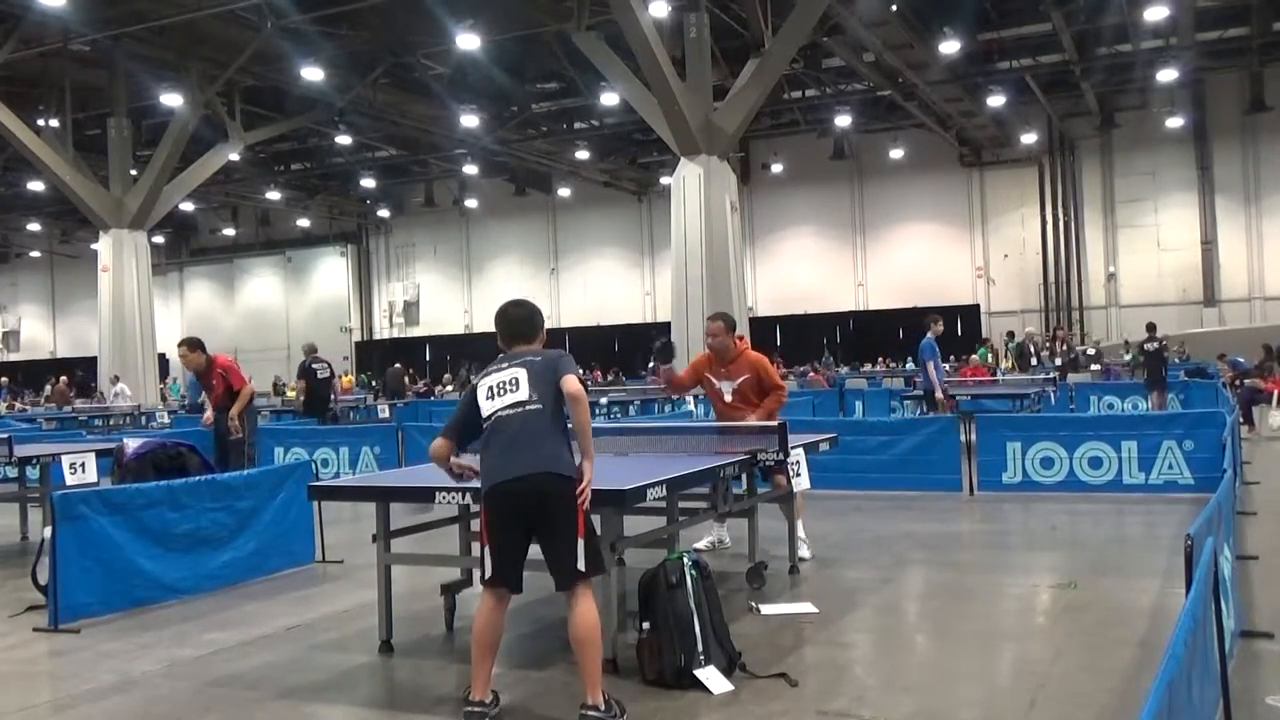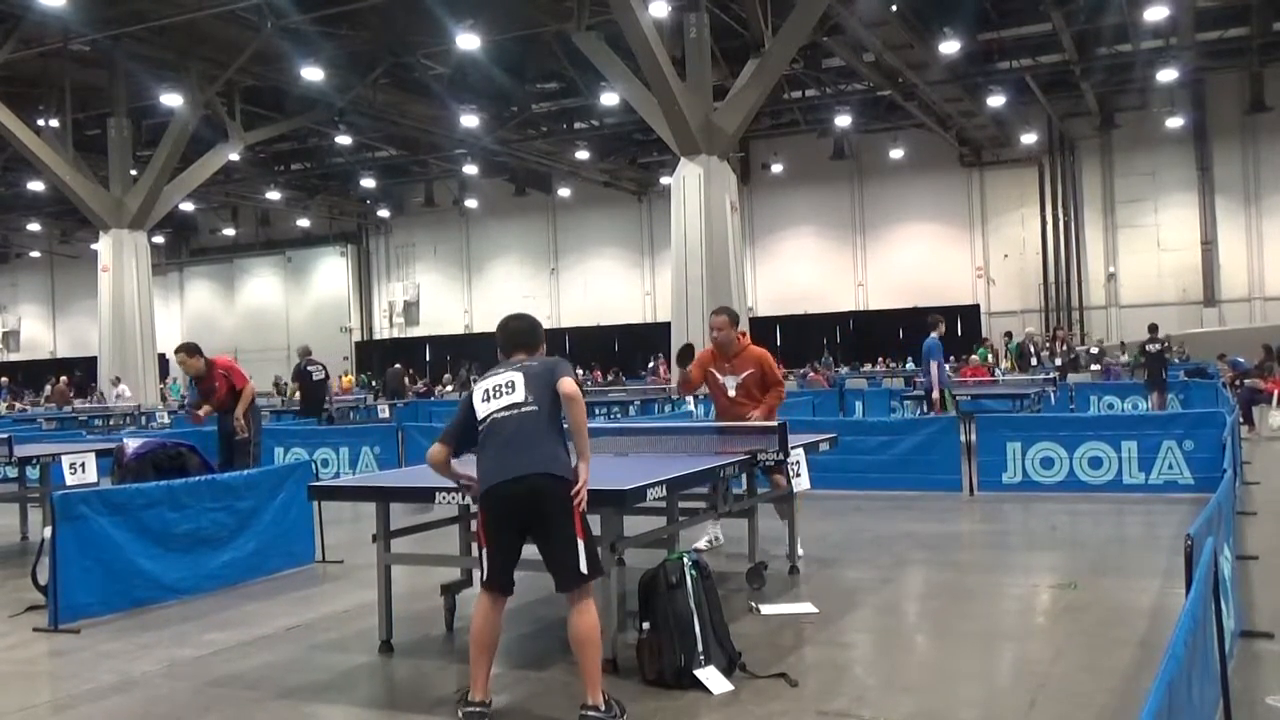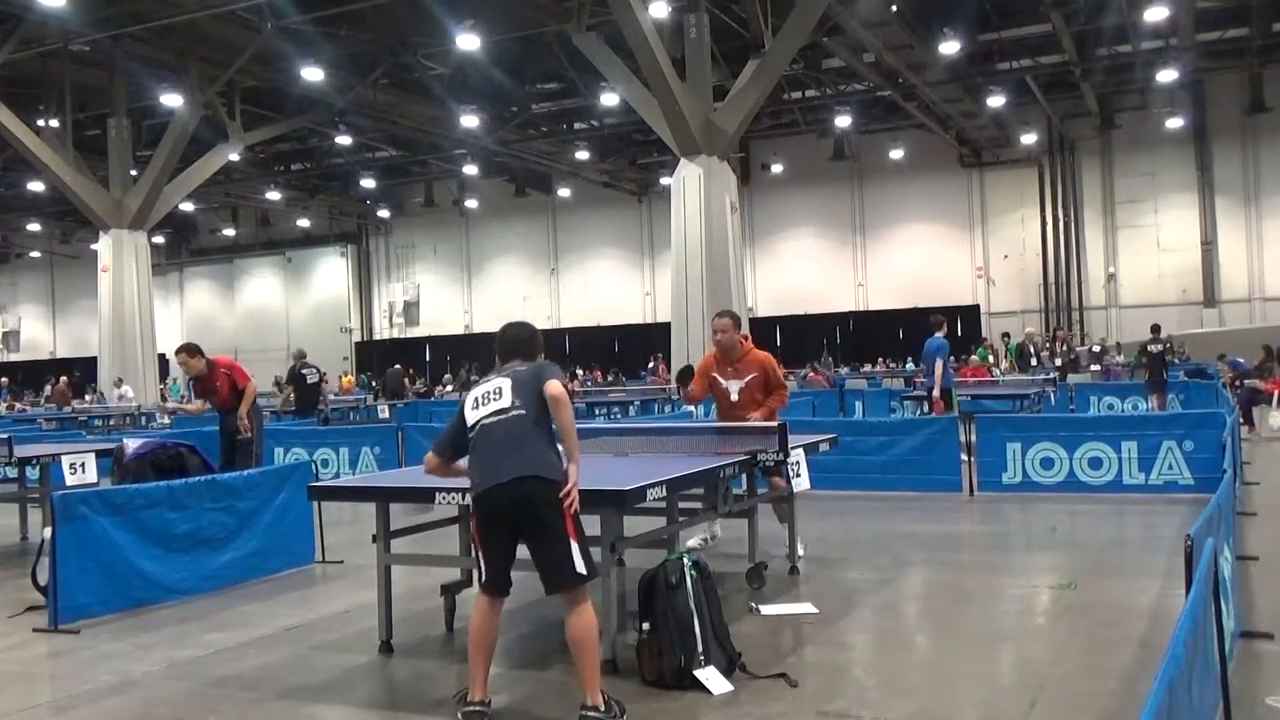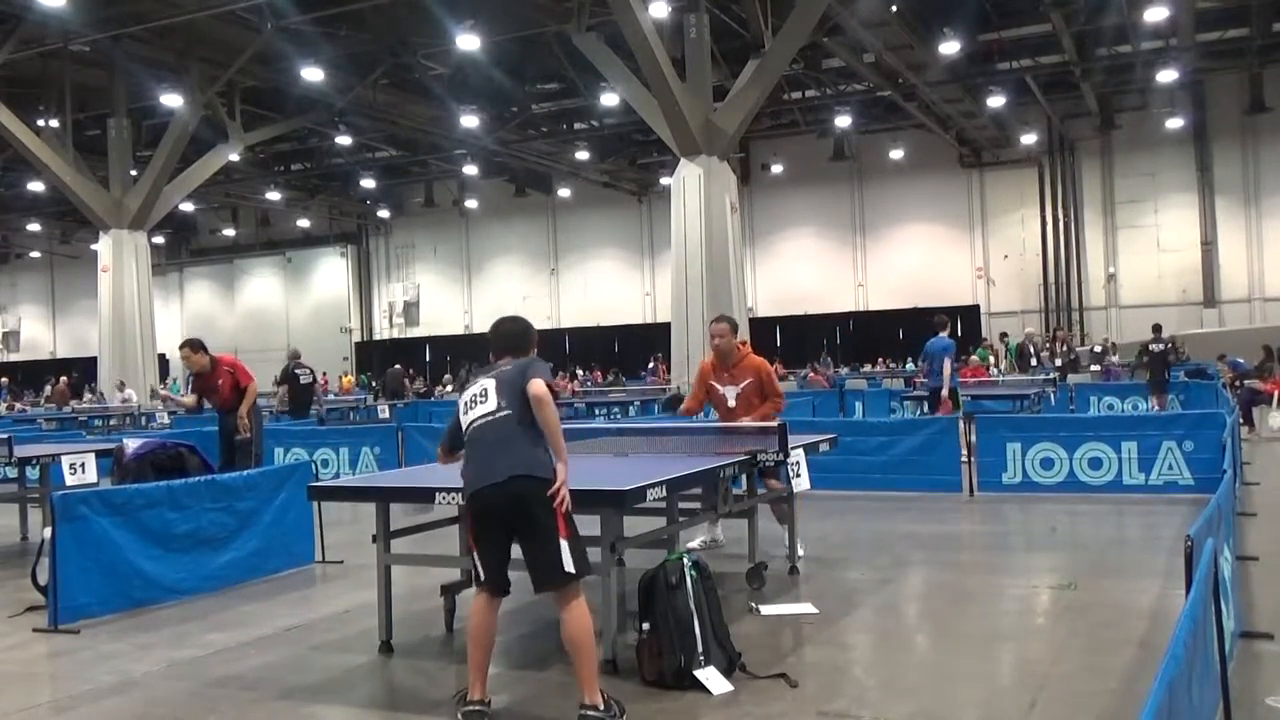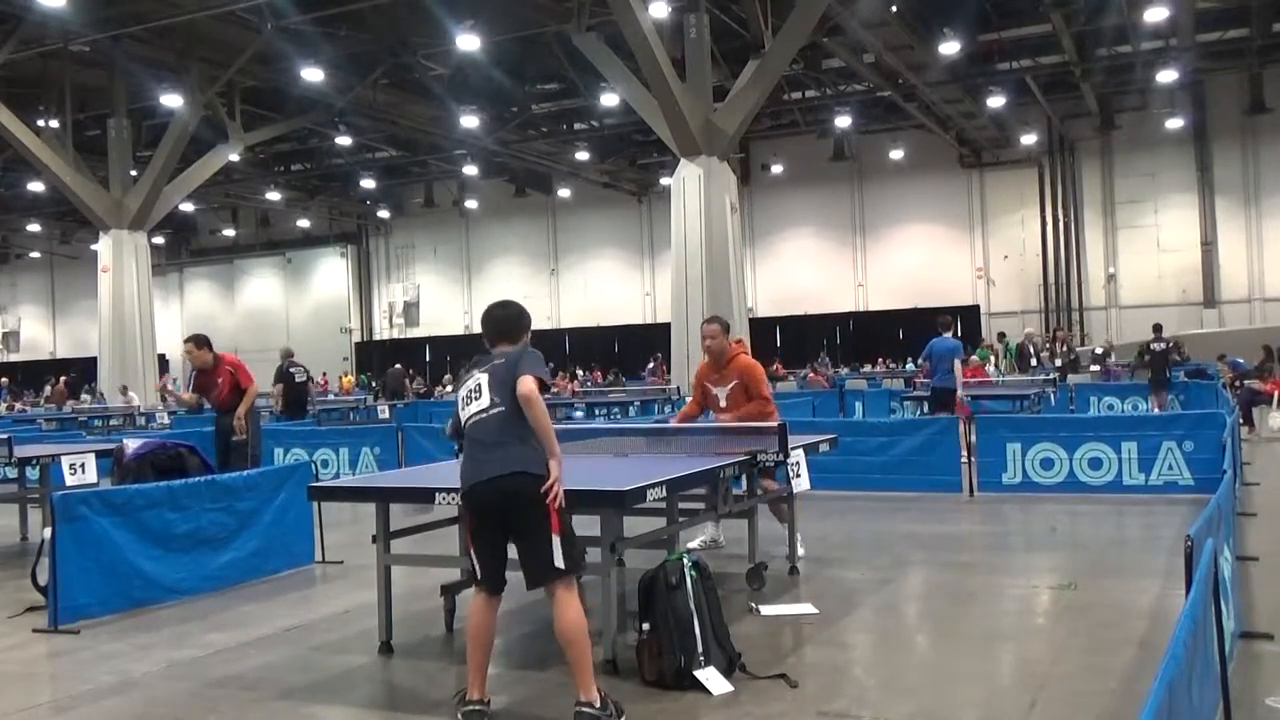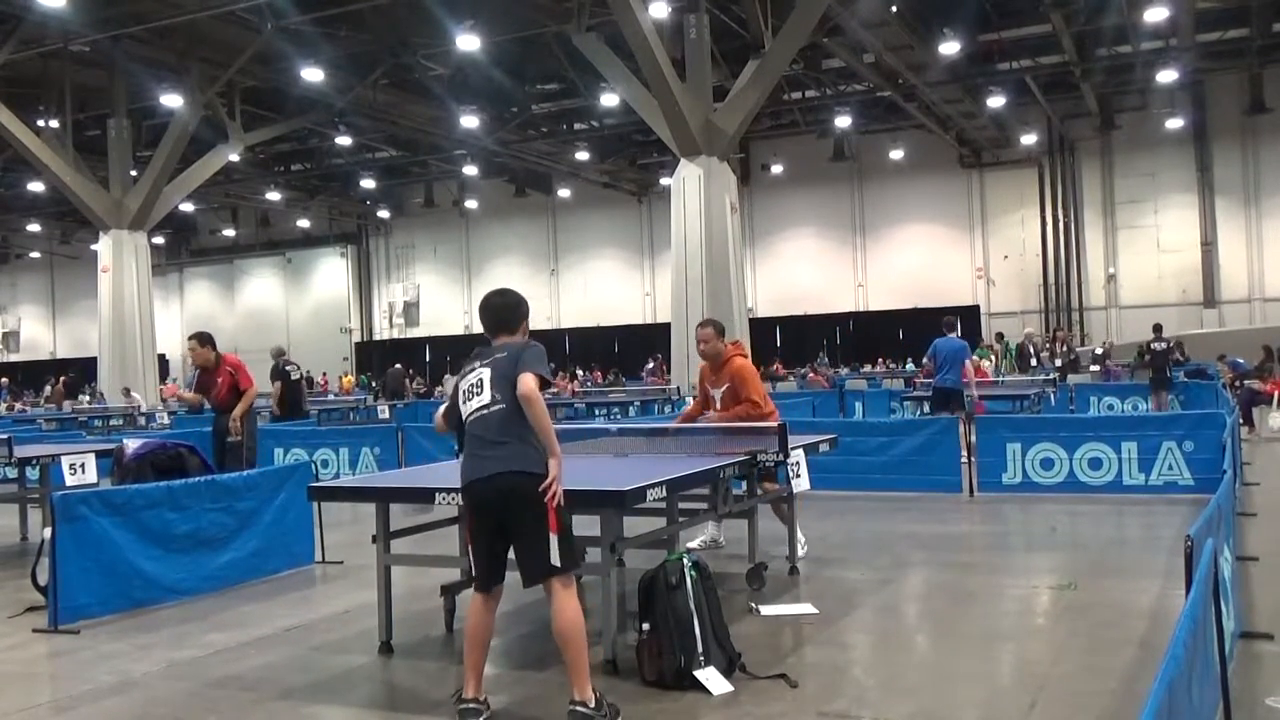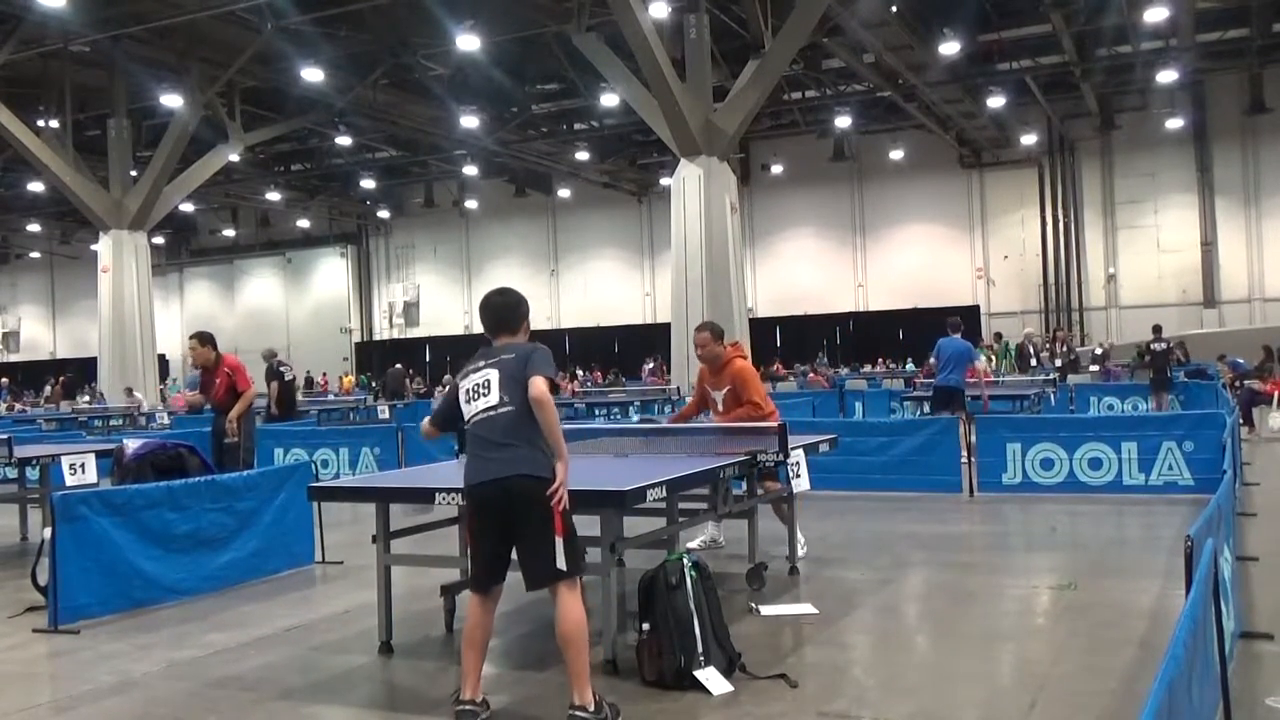
dt=0.1s
person 1, frame 1
left shoulder: (483, 380)
right shoulder: (555, 359)
left elbow: (439, 450)
right elbow: (574, 392)
left wrist: (456, 468)
right wrist: (588, 458)
left hip: (500, 487)
right hip: (554, 480)
left knee: (496, 591)
right knee: (579, 589)
person 1, frame 2
left shoulder: (480, 386)
right shoulder: (551, 366)
left elbow: (436, 456)
right elbow: (570, 393)
left wrist: (460, 478)
right wrist: (584, 460)
left hip: (496, 489)
right hip: (549, 481)
left knee: (492, 592)
right knee: (579, 591)
person 1, frame 3
left shoulder: (474, 392)
right shoulder: (543, 369)
left elbow: (433, 463)
right elbow: (556, 395)
left wrist: (464, 469)
right wrist: (573, 462)
left hip: (488, 493)
right hip: (538, 484)
left knee: (490, 593)
right knee: (575, 592)
person 1, frame 4
left shoulder: (470, 389)
right shoulder: (532, 366)
left elbow: (446, 452)
right elbow: (538, 394)
right wrist: (562, 461)
left hip: (480, 493)
right hip: (530, 483)
left knee: (487, 592)
right knee: (567, 591)
person 1, frame 5
left shoulder: (469, 378)
right shoulder: (526, 356)
left elbow: (455, 430)
right elbow: (527, 392)
right wrist: (554, 457)
left hip: (476, 487)
right hip: (525, 479)
left knee: (487, 591)
right knee: (561, 586)
person 1, frame 6
left shoulder: (468, 370)
right shoulder: (528, 350)
left elbow: (443, 422)
right elbow: (527, 391)
right wrist: (554, 455)
left hip: (477, 484)
right hip: (526, 477)
left knee: (485, 590)
right knee: (560, 583)
person 1, frame 7
left shoulder: (467, 374)
right shoulder: (533, 353)
left elbow: (430, 428)
right elbow: (539, 394)
left wrist: (441, 413)
right wrist: (561, 458)
left hip: (480, 487)
right hip: (531, 480)
left knee: (483, 592)
right knee: (565, 587)
person 2, frame 1
left shoulder: (755, 361)
right shoulder: (702, 362)
left elbow: (779, 391)
right elbow: (679, 387)
left wrist: (760, 415)
right wrist: (670, 376)
left knee: (780, 481)
left ankle: (799, 538)
right ankle: (719, 536)
person 2, frame 2
left shoulder: (758, 356)
right shoulder: (706, 357)
left elbow: (778, 387)
right elbow: (688, 388)
left wrist: (763, 410)
right wrist: (685, 375)
left knee: (778, 479)
right ankle: (714, 533)
person 2, frame 3
left shoulder: (761, 360)
right shoulder: (708, 362)
left elbow: (781, 392)
right elbow: (697, 393)
left wrist: (763, 413)
right wrist: (687, 393)
left knee: (777, 482)
right ankle: (710, 531)
person 2, frame 4
left shoulder: (757, 365)
right shoulder: (706, 369)
left elbow: (776, 399)
right elbow: (696, 402)
left wrist: (756, 418)
right wrist: (682, 409)
left knee: (773, 485)
right knee: (709, 481)
right ankle: (712, 534)
person 2, frame 5
left shoulder: (747, 366)
right shoulder: (703, 370)
left elbow: (763, 404)
right elbow: (696, 404)
left wrist: (733, 417)
right wrist: (679, 420)
left knee: (767, 484)
left ankle: (793, 537)
right ankle: (713, 533)
person 2, frame 6
left shoulder: (741, 367)
right shoulder: (705, 370)
left elbow: (755, 407)
right elbow: (702, 404)
left wrist: (722, 417)
right wrist: (680, 420)
left knee: (768, 486)
left ankle: (797, 537)
right ankle: (714, 534)
person 2, frame 7
left shoulder: (741, 369)
right shoulder: (704, 372)
left elbow: (756, 408)
right elbow: (698, 404)
left wrist: (724, 419)
right wrist: (675, 418)
left knee: (770, 485)
left ankle: (797, 537)
right ankle: (714, 534)
